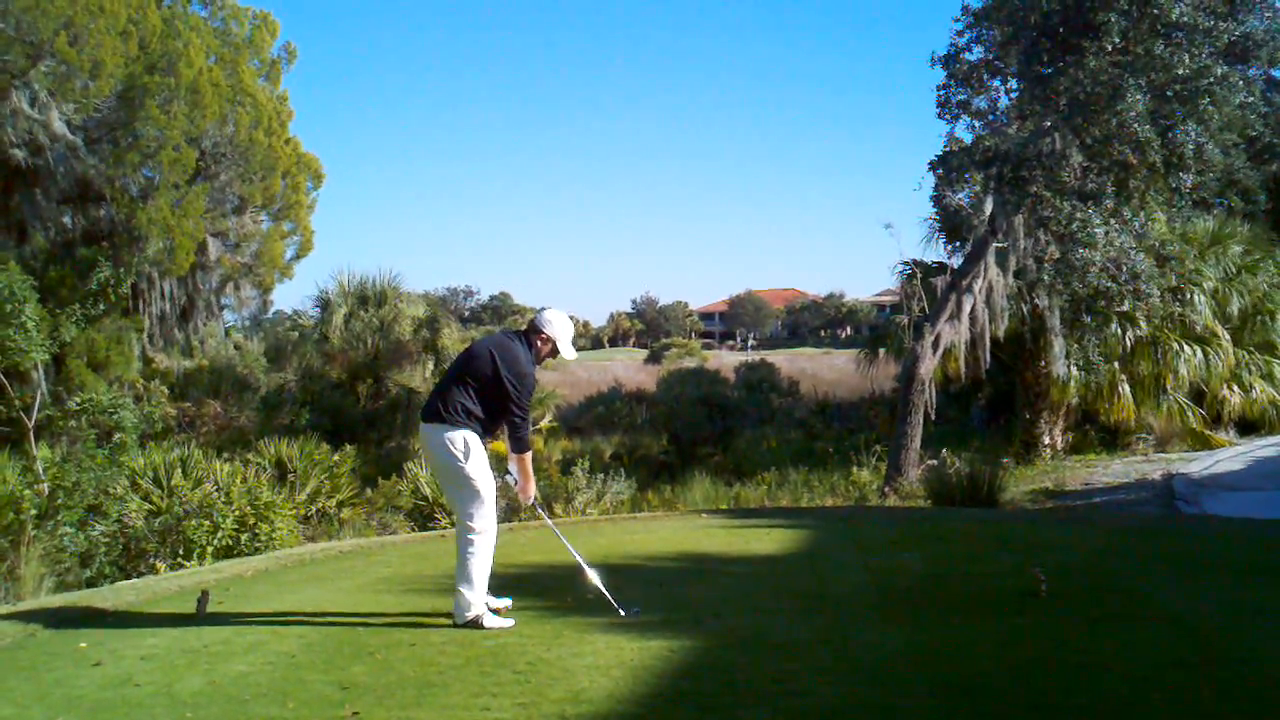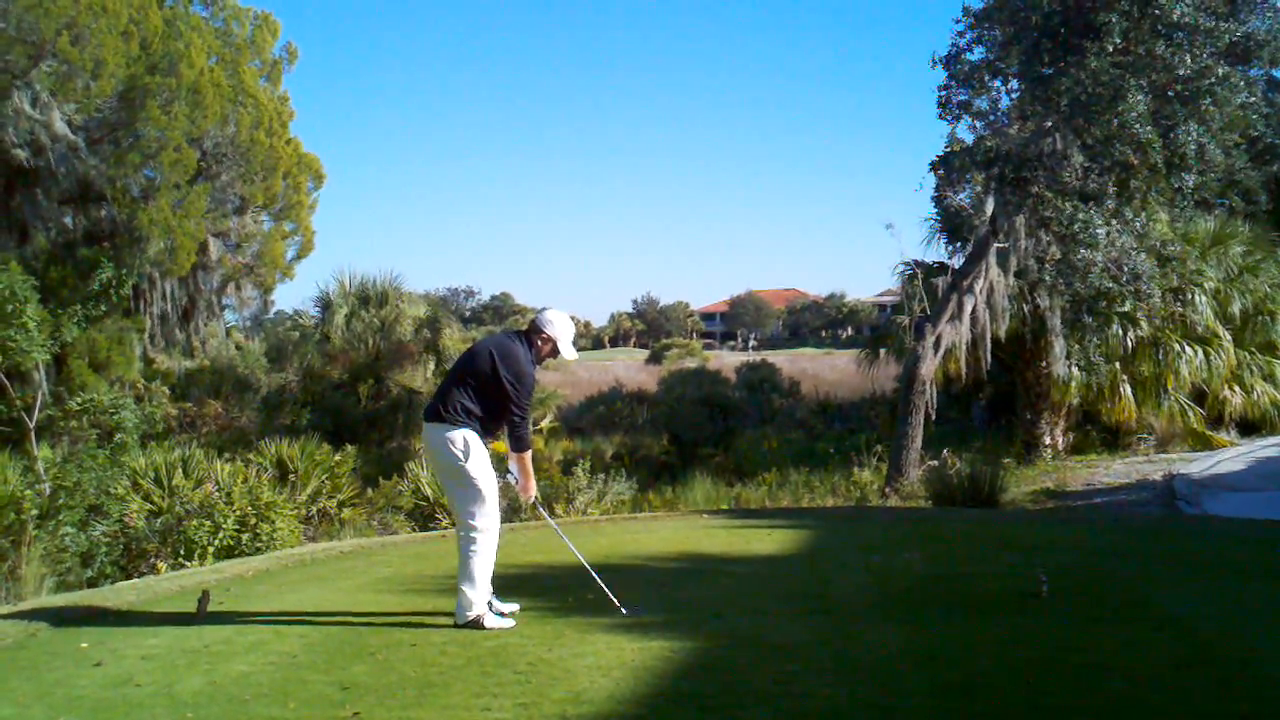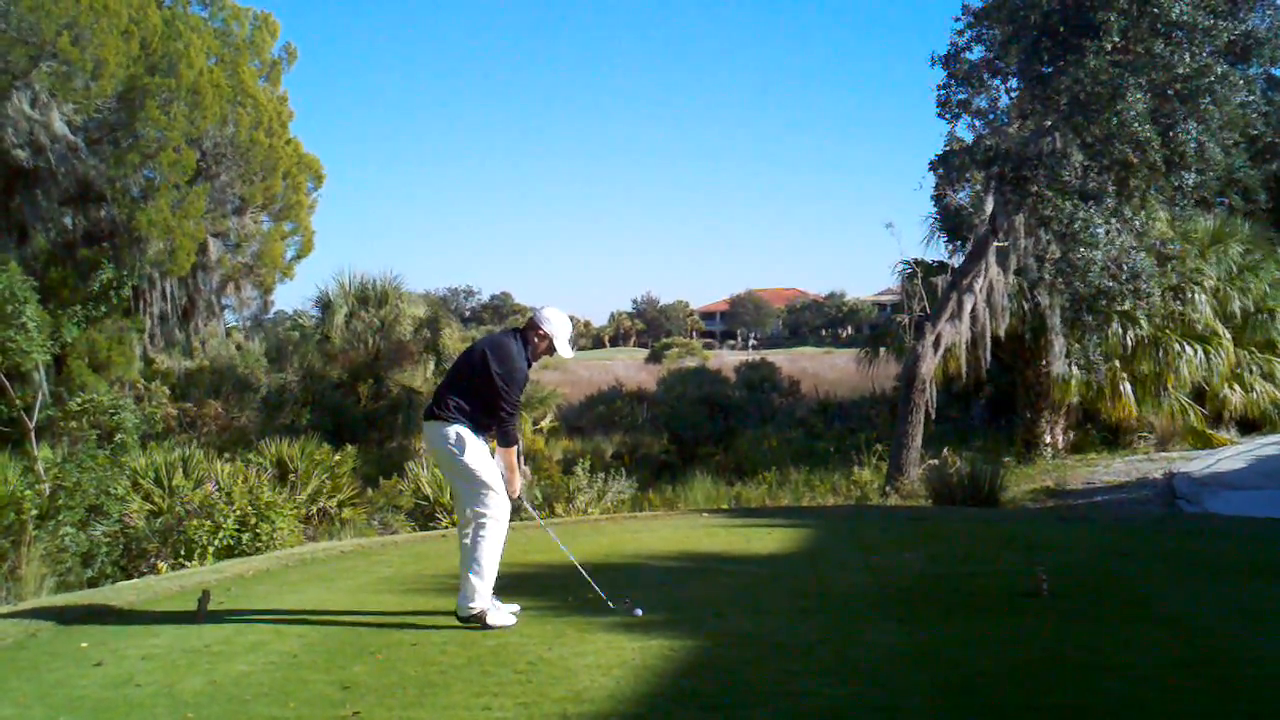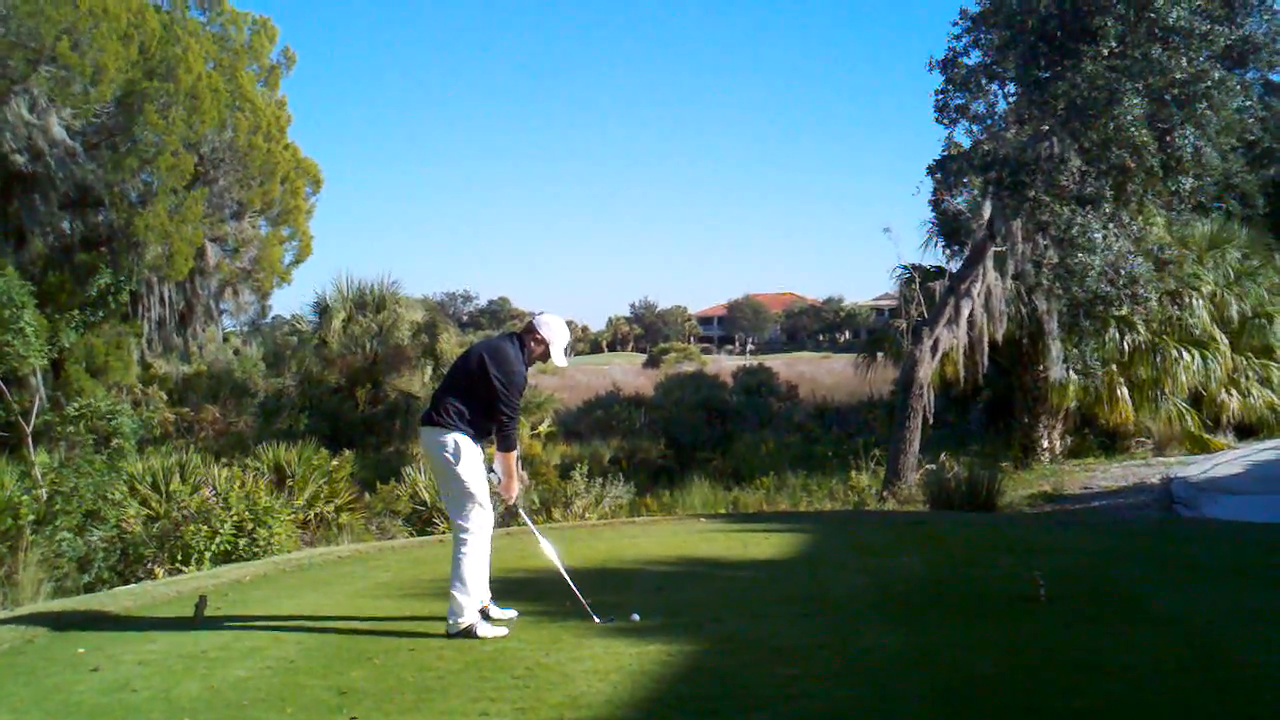
dt=0.2s
person 1, frame 1
left shoulder: (502, 343)
right shoulder: (519, 365)
right elbow: (519, 426)
left wrist: (513, 461)
right wrist: (527, 478)
left hip: (436, 429)
right hip: (454, 434)
left knee: (471, 518)
right knee: (480, 523)
left ankle: (474, 596)
right ankle: (470, 611)
person 1, frame 2
left shoulder: (505, 344)
right shoulder: (518, 363)
left elbow: (507, 416)
right elbow: (518, 426)
left wrist: (515, 463)
right wrist: (527, 478)
left hip: (443, 430)
right hip: (457, 434)
left knee: (471, 520)
right knee: (484, 521)
left ankle: (480, 599)
right ankle: (472, 611)
person 1, frame 3
left shoulder: (504, 343)
right shoulder: (512, 359)
left elbow: (499, 414)
right elbow: (506, 421)
left wrist: (505, 464)
right wrist: (512, 472)
left hip: (451, 429)
right hip: (455, 431)
left knee: (475, 515)
right knee: (494, 509)
left ankle: (479, 597)
right ankle: (475, 604)
person 1, frame 4
left shoulder: (498, 348)
right shoulder: (511, 364)
left elbow: (496, 418)
right elbow: (506, 426)
left wrist: (501, 469)
right wrist: (510, 478)
left hip: (448, 435)
right hip: (451, 438)
left knee: (478, 521)
right knee: (473, 526)
left ankle: (479, 601)
right ankle: (463, 620)
